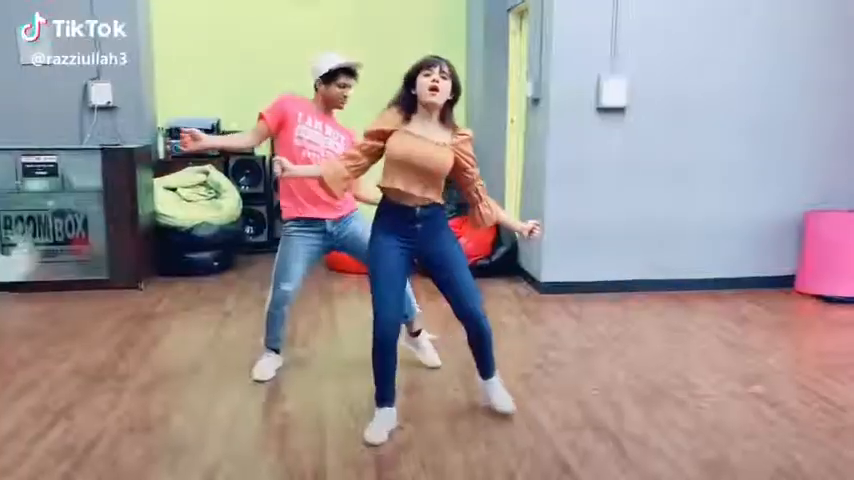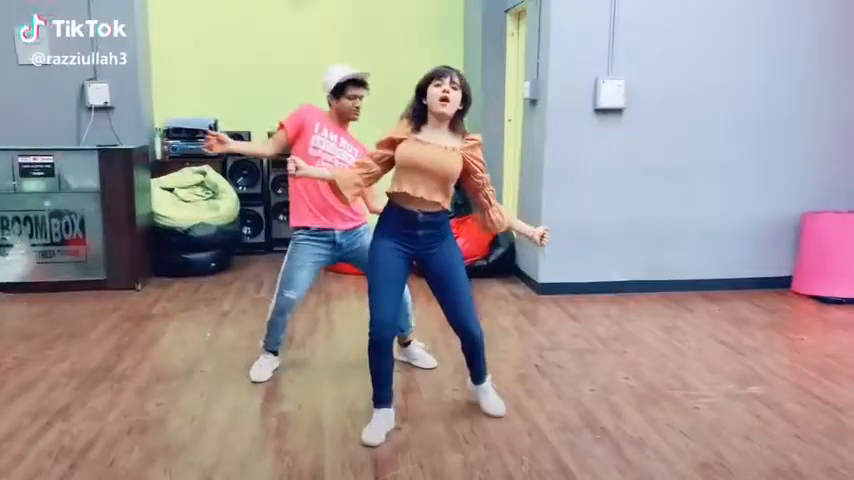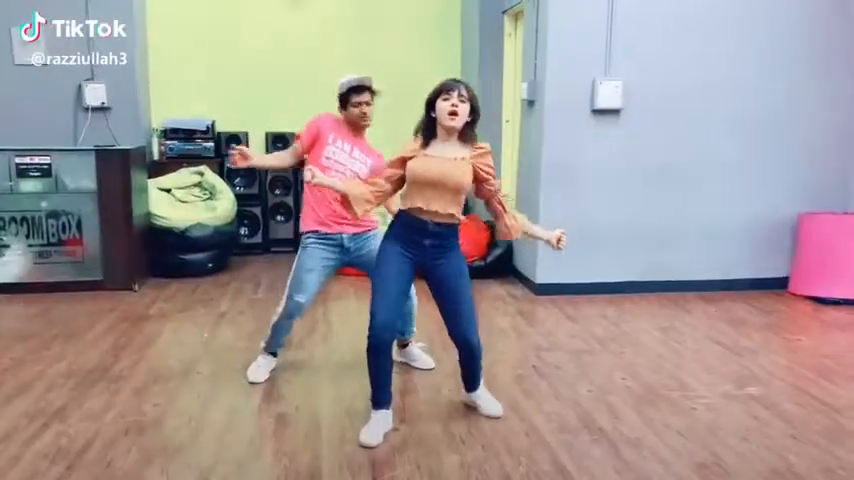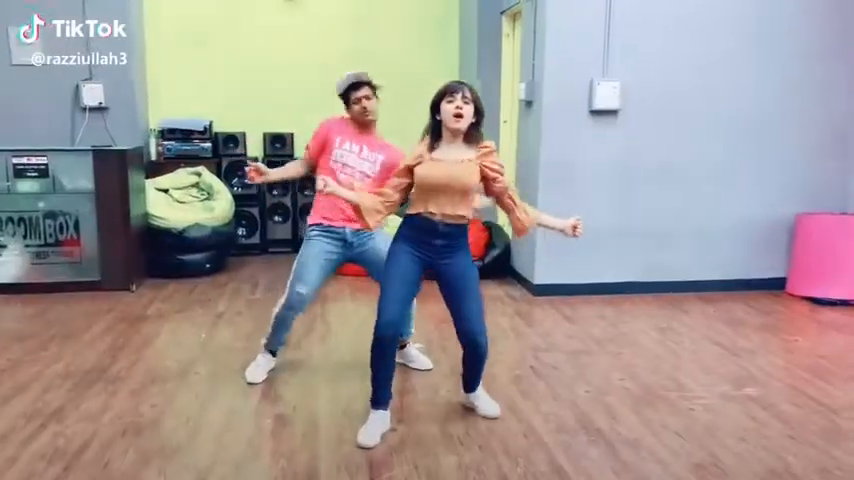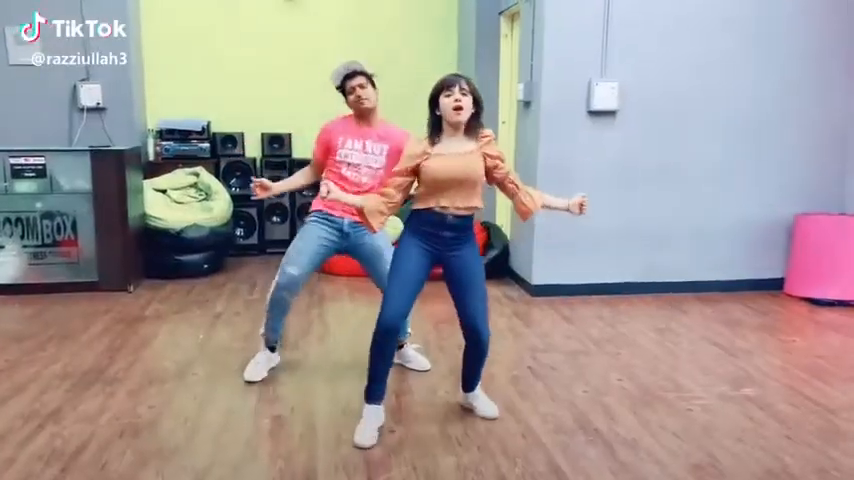
dt=0.1s
person 1, frame 1
left shoulder: (459, 140)
right shoulder: (393, 122)
left elbow: (474, 191)
right elbow: (354, 162)
left wrist: (517, 225)
right wrist: (299, 170)
left hip: (435, 229)
right hip: (390, 228)
left knee: (474, 316)
right knee: (386, 326)
left ankle: (490, 381)
right ankle: (386, 410)
person 1, frame 2
left shoulder: (468, 146)
right shoulder: (404, 133)
left elbow: (484, 198)
right elbow: (366, 170)
left wrist: (526, 230)
right wrist: (311, 171)
left hip: (438, 236)
right hip: (393, 233)
left knee: (469, 327)
right knee: (383, 329)
left ankle: (481, 386)
right ankle: (383, 411)
person 1, frame 3
left shoulder: (477, 155)
right shoulder: (415, 149)
left elbow: (498, 204)
right elbow: (379, 188)
left wrist: (543, 234)
right wrist: (326, 180)
left hip: (445, 246)
right hip: (401, 240)
left knee: (466, 337)
right knee: (380, 332)
left ankle: (474, 390)
right ankle: (381, 412)
person 1, frame 4
left shoulder: (483, 155)
right shoulder: (420, 153)
left elbow: (509, 200)
right elbow: (387, 197)
left wrist: (558, 224)
right wrist: (339, 191)
left hip: (455, 247)
right hip: (411, 242)
left knee: (474, 337)
right knee: (386, 330)
left ankle: (472, 392)
right ankle: (379, 413)
person 1, frame 5
left shoulder: (484, 144)
right shoulder: (420, 148)
left elbow: (514, 188)
right elbow: (391, 195)
left wrist: (564, 204)
right wrist: (342, 195)
left hip: (462, 240)
right hip: (419, 235)
left knee: (477, 331)
right knee: (389, 322)
left ankle: (471, 392)
right ankle: (373, 408)
person 2, frame 1
left shoulder: (345, 135)
right shoulder: (289, 106)
right elbow: (254, 138)
right wrist: (208, 141)
left hip: (346, 219)
right hip: (303, 225)
right knee: (283, 293)
left ankle: (415, 333)
right ankle: (272, 352)
person 2, frame 2
left shoulder: (358, 150)
right shoulder: (307, 117)
left elbow: (371, 199)
right elbow: (274, 147)
right wrist: (232, 146)
left hip: (356, 232)
right hip: (311, 234)
right knee: (286, 300)
left ankle: (406, 343)
right ankle: (270, 354)
person 2, frame 3
left shoulder: (375, 158)
right shoulder: (323, 126)
left elbow: (392, 204)
right elbow: (291, 157)
right wrist: (252, 160)
left hip: (365, 237)
right hip: (321, 239)
left knee: (403, 286)
right knee: (295, 304)
left ankle: (405, 346)
right ankle: (268, 355)
person 2, frame 4
left shoulder: (390, 152)
right shoulder: (330, 129)
right elbow: (305, 165)
right wrist: (271, 175)
left hip: (369, 233)
right hip: (325, 231)
right knee: (297, 297)
left ankle: (403, 347)
right ankle: (268, 353)
person 2, frame 5
left shoulder: (398, 138)
right shoulder: (333, 130)
right elbow: (313, 172)
right wrist: (276, 187)
left hip: (366, 227)
right hip: (324, 220)
right knee: (287, 280)
left ankle: (400, 347)
right ankle: (269, 349)
